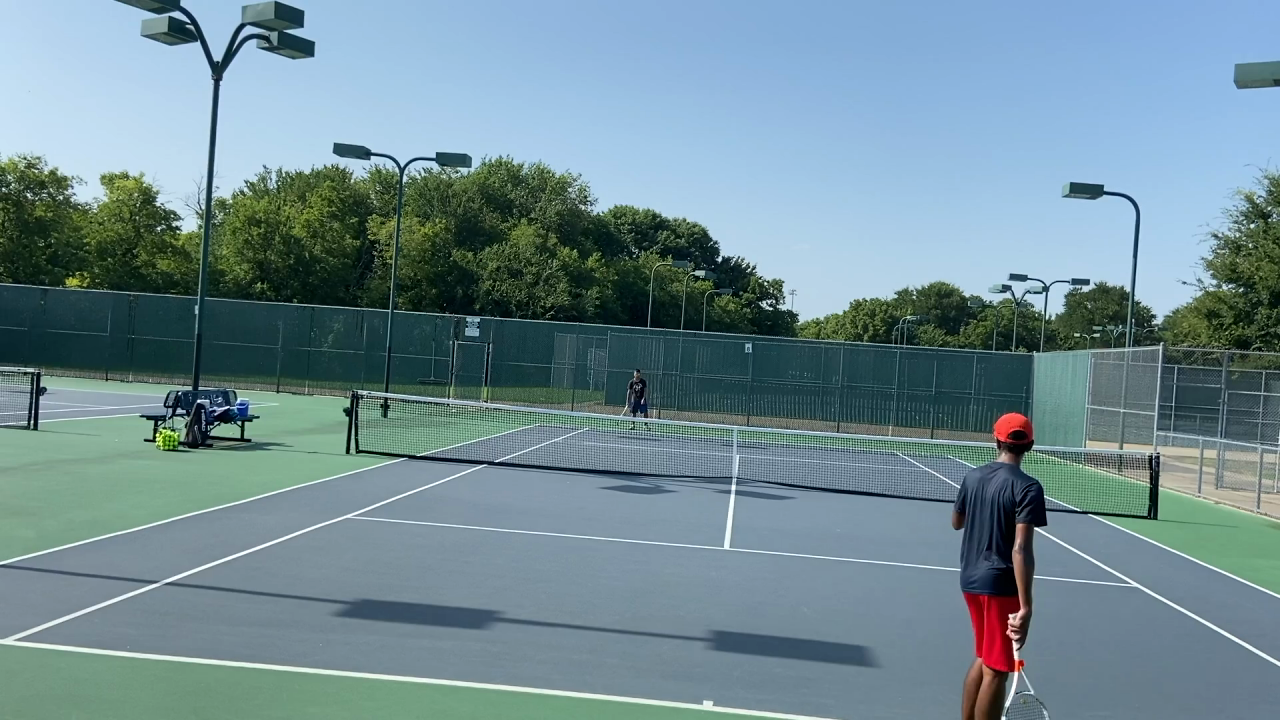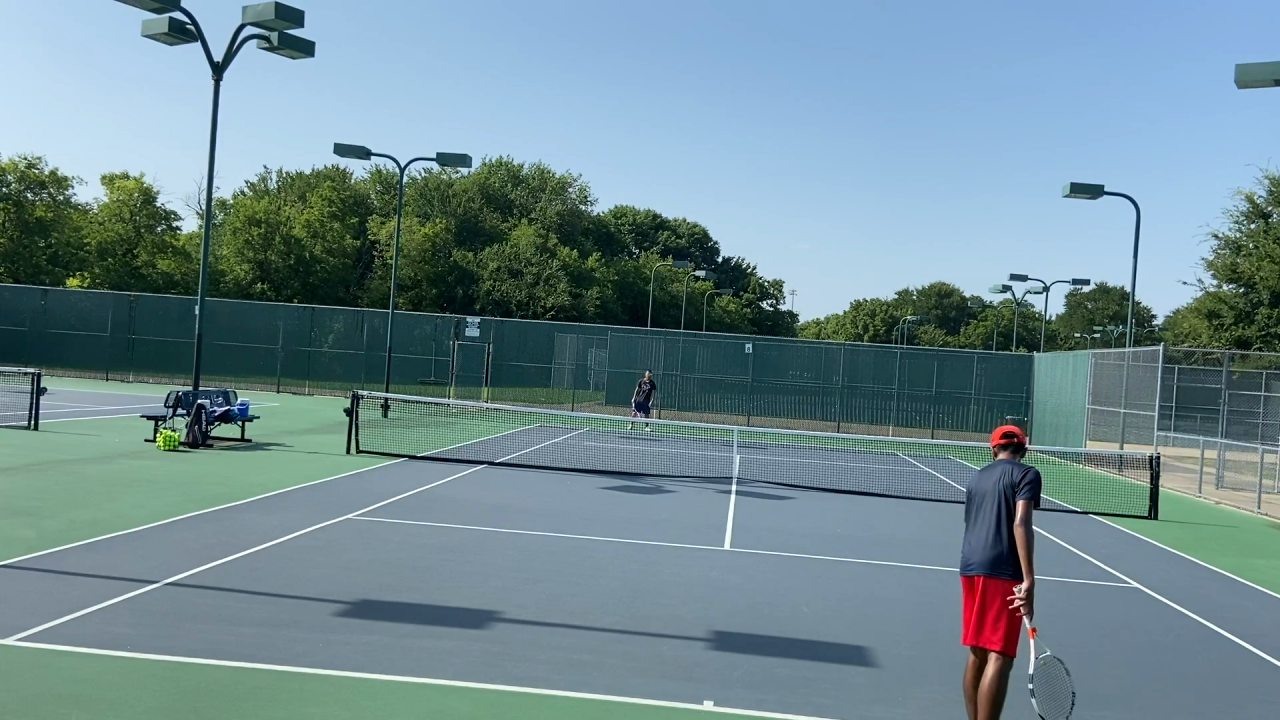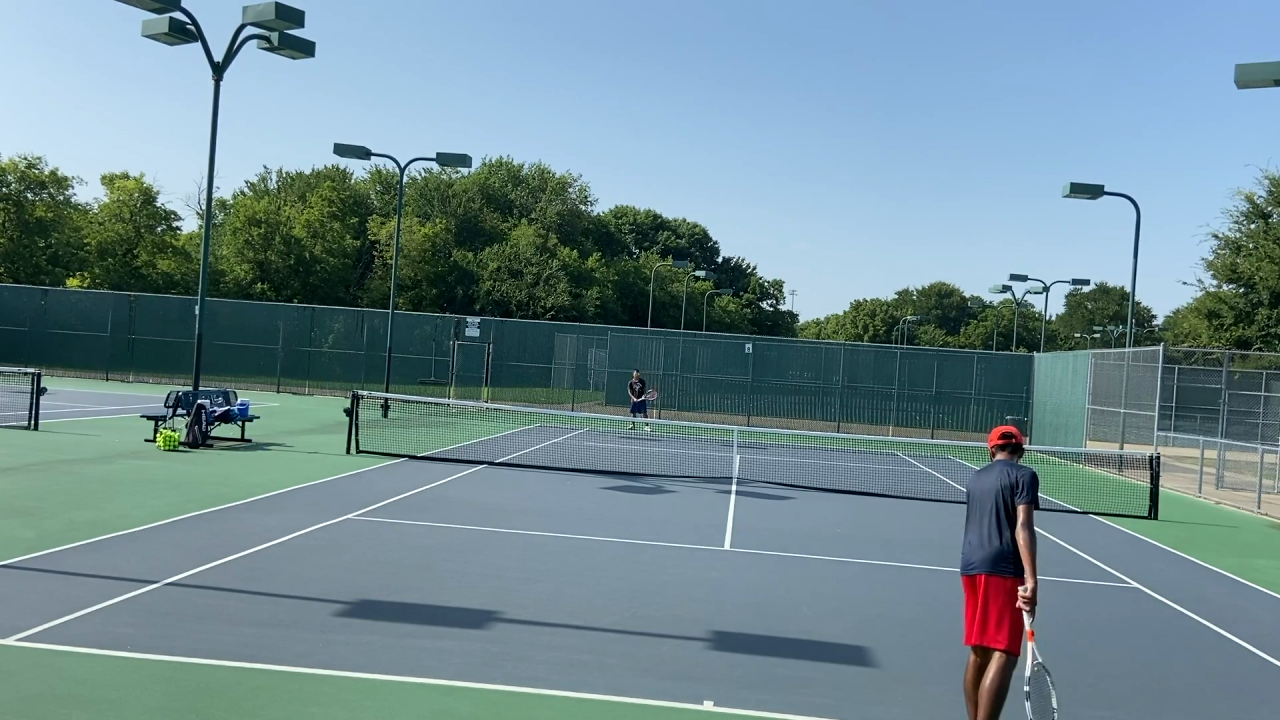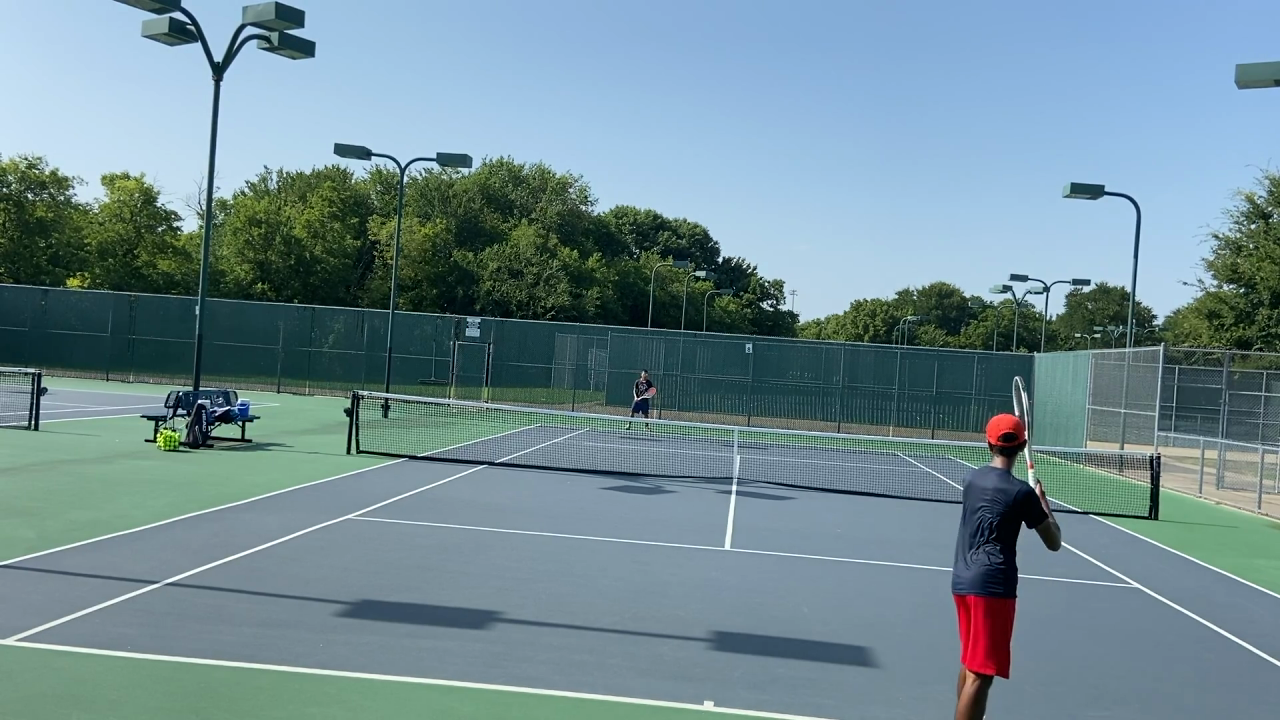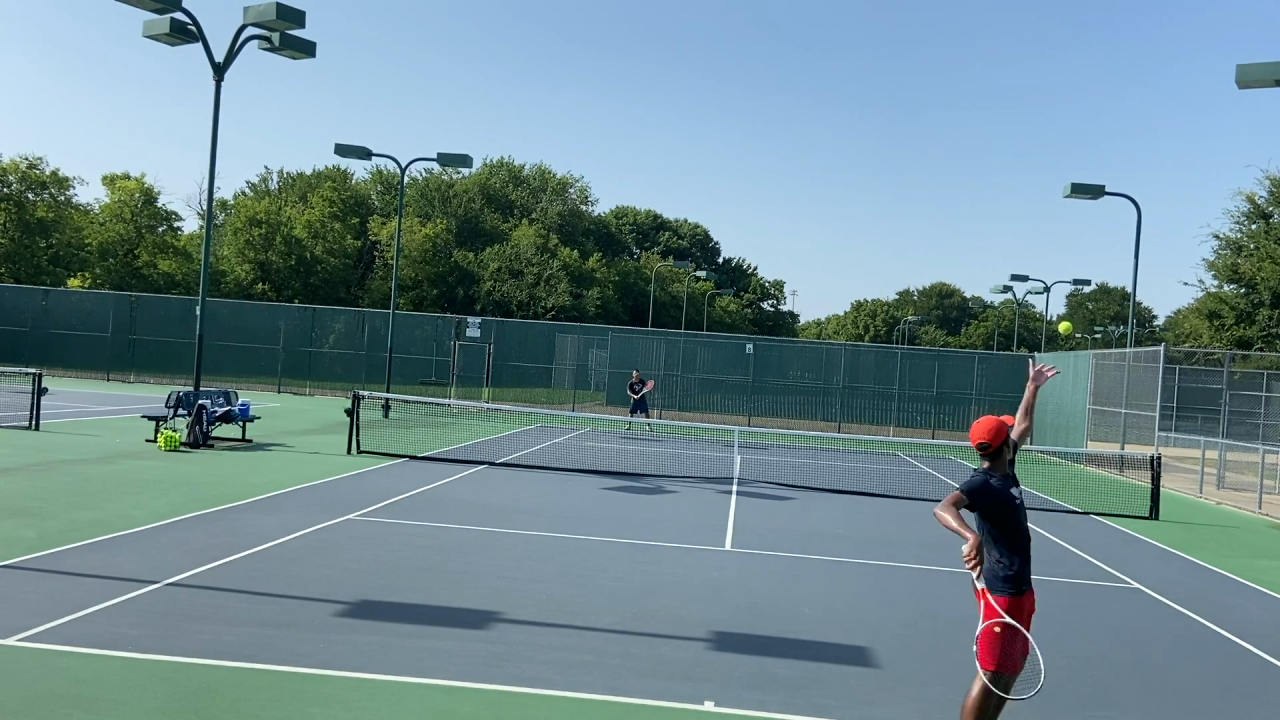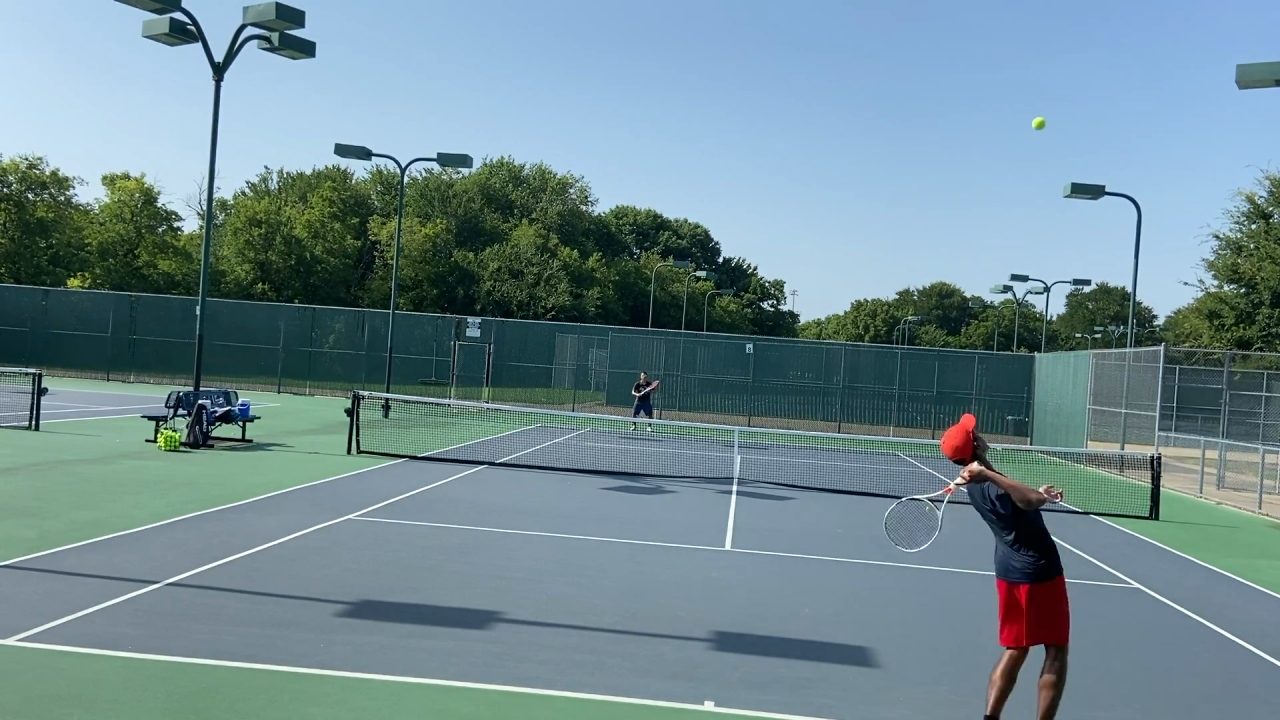
dt=0.7s
person 1, frame 1
left shoulder: (972, 477)
right shoulder: (1027, 487)
left elbow: (956, 523)
right elbow: (1021, 550)
right wrist: (1025, 607)
left hip: (970, 581)
right hip: (1001, 587)
left knee: (983, 662)
right knee: (996, 672)
person 1, frame 2
left shoulder: (977, 477)
right shoulder: (1027, 474)
right elbow: (1021, 524)
right wrist: (1029, 579)
left hip: (970, 566)
right hip: (1001, 571)
left knee: (977, 653)
right knee: (999, 657)
person 1, frame 3
left shoulder: (976, 478)
right shoulder: (1024, 475)
right elbow: (1023, 527)
right wrist: (1031, 580)
left hip: (971, 566)
right hip: (1001, 570)
left knee: (979, 653)
right knee: (1002, 656)
person 1, frame 4
left shoulder: (971, 479)
right shoulder: (1021, 492)
right elbow: (1054, 543)
right wrist: (1043, 504)
left hip: (963, 581)
right hip: (993, 586)
left knee: (971, 665)
right knee: (981, 675)
person 1, frame 5
left shoulder: (1001, 467)
right shoulder: (981, 484)
left elbow: (1023, 425)
right elbow: (942, 509)
left wrist: (1033, 386)
right wrist: (967, 535)
left hip: (1016, 586)
right hip: (1002, 588)
left knee: (1012, 664)
right knee: (992, 673)
person 1, frame 6
left shoulder: (978, 485)
right shoulder: (993, 487)
right elbow: (1032, 500)
left wrist: (1041, 493)
right wrist: (991, 474)
left hip: (1009, 576)
right hip: (1042, 575)
left knee: (1014, 652)
right knee: (1056, 653)
